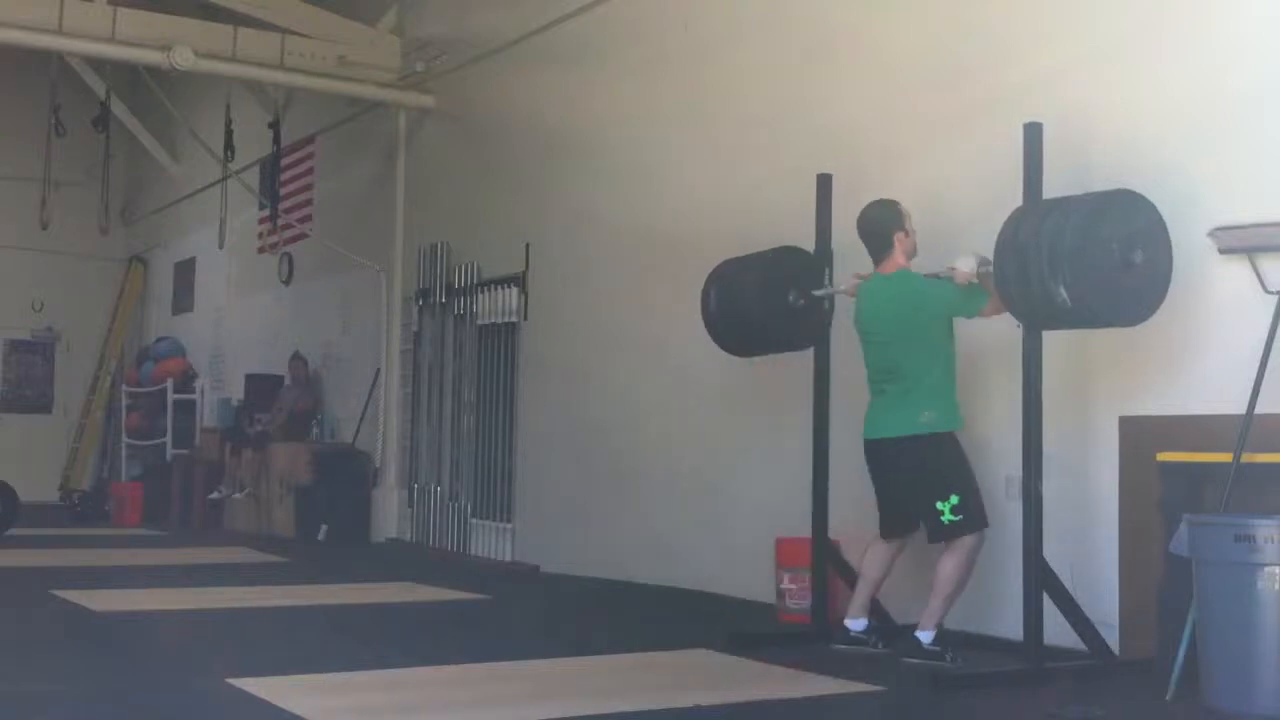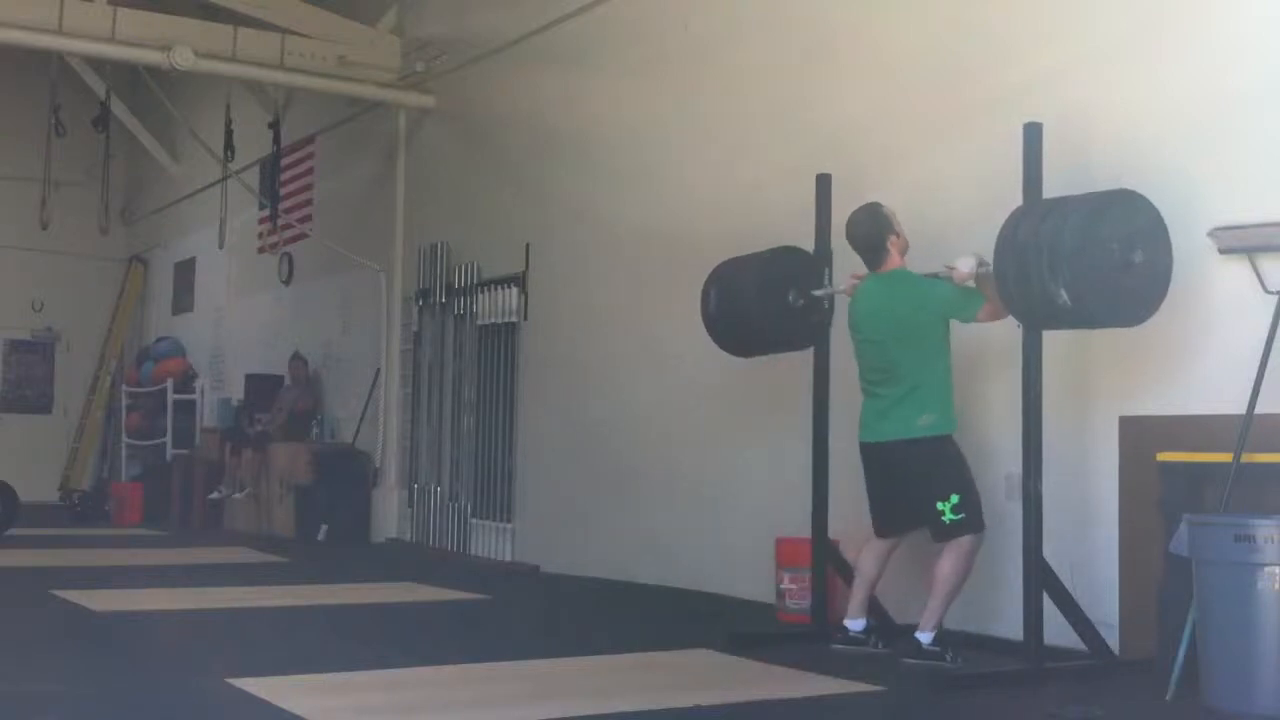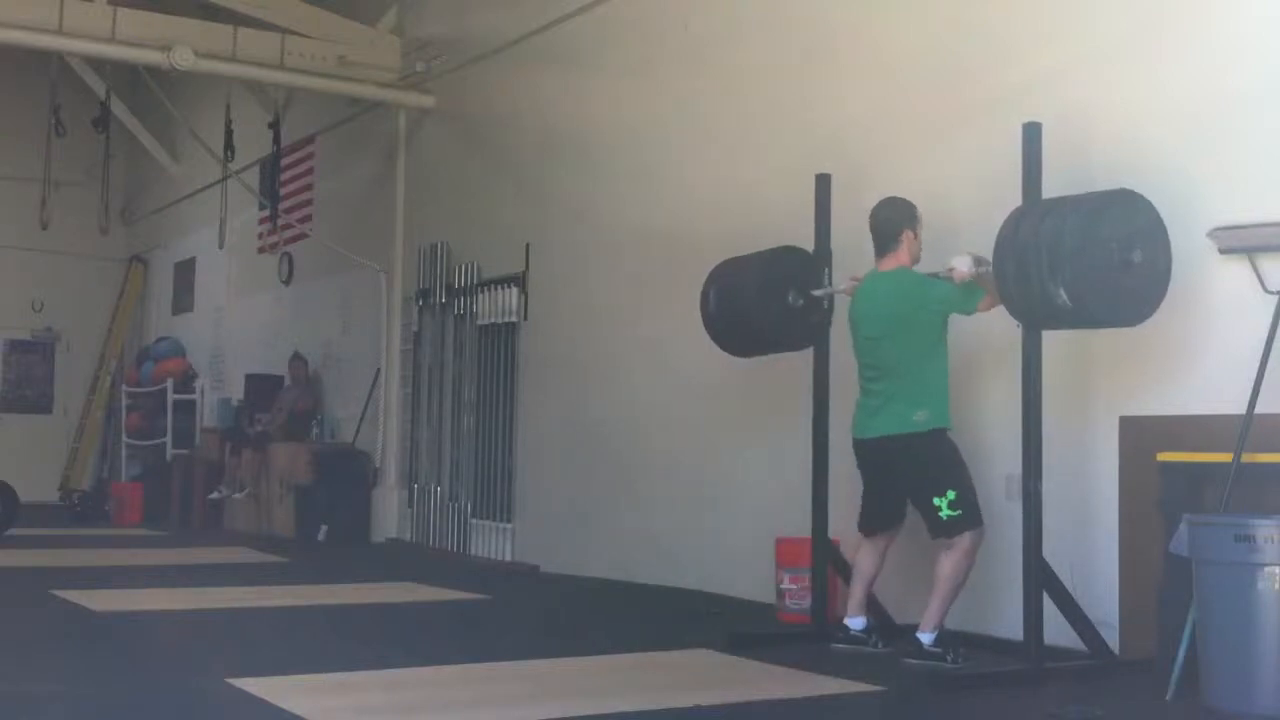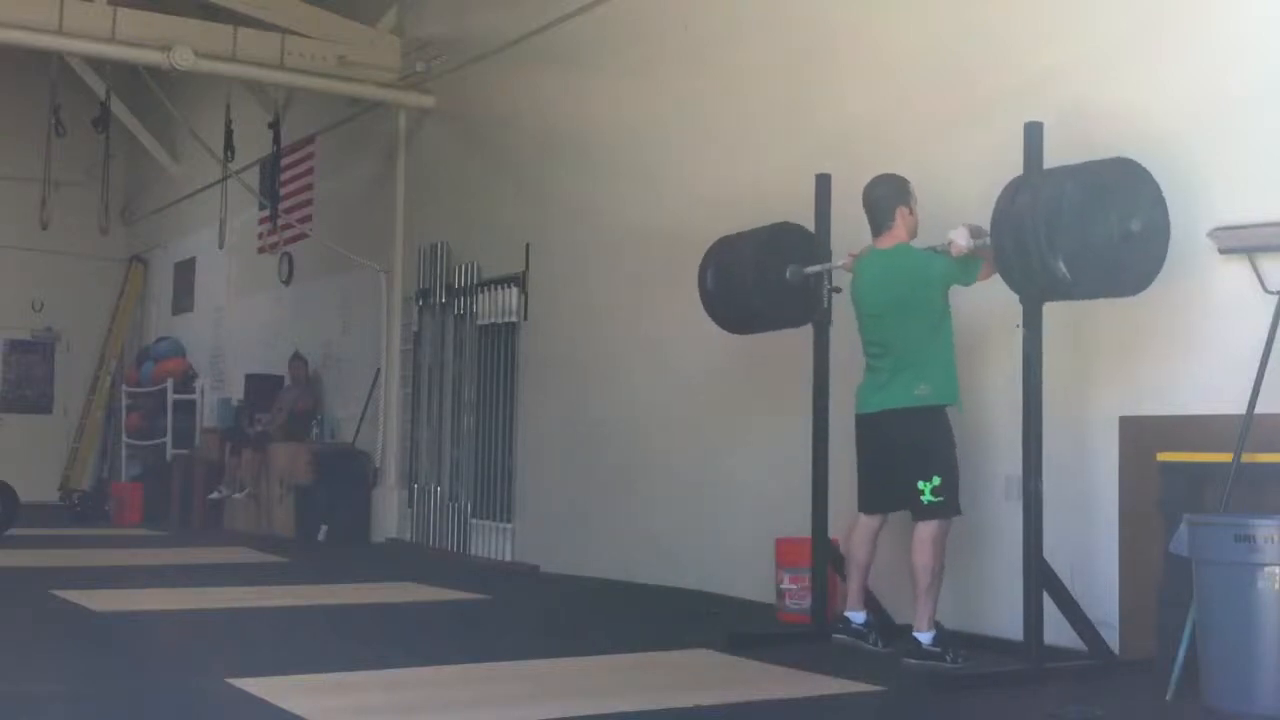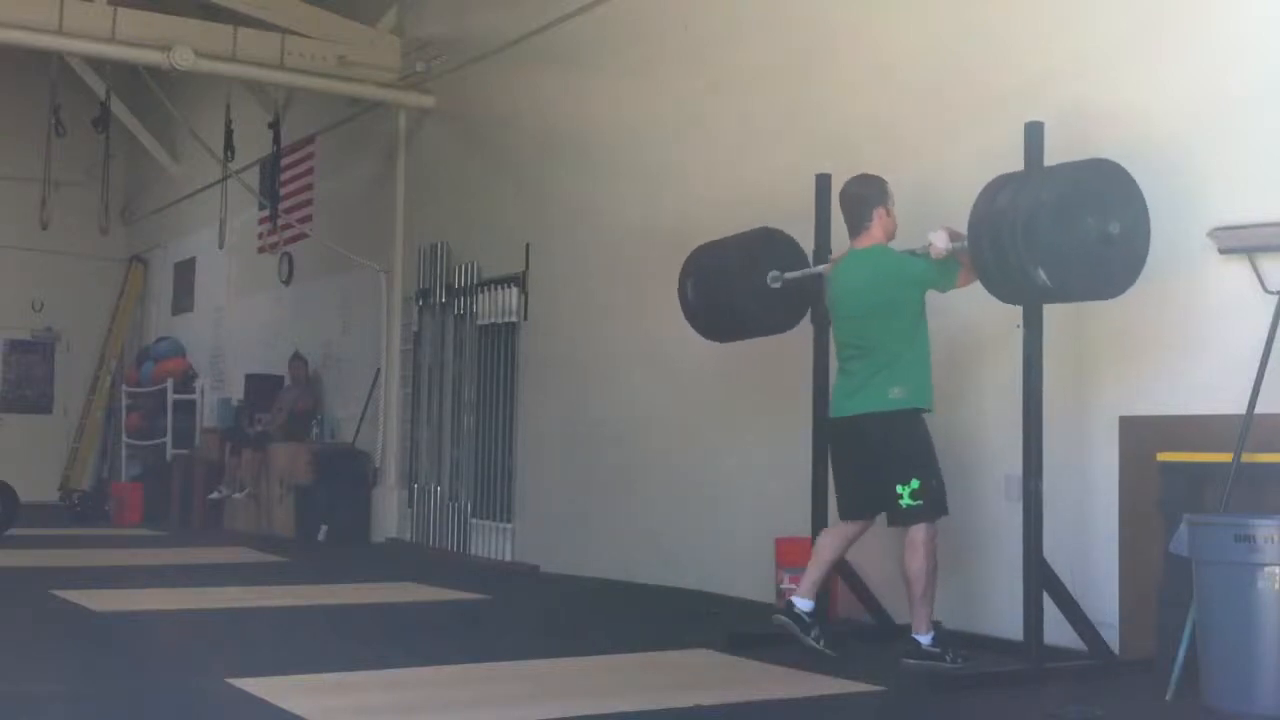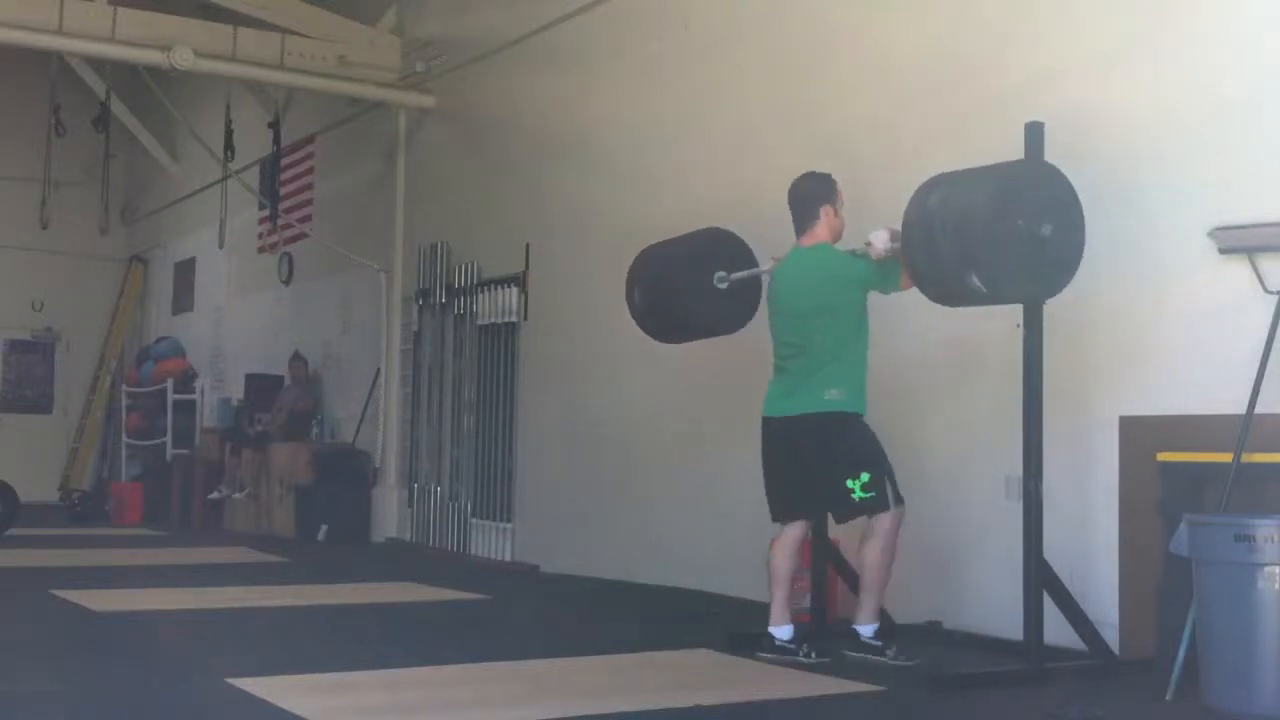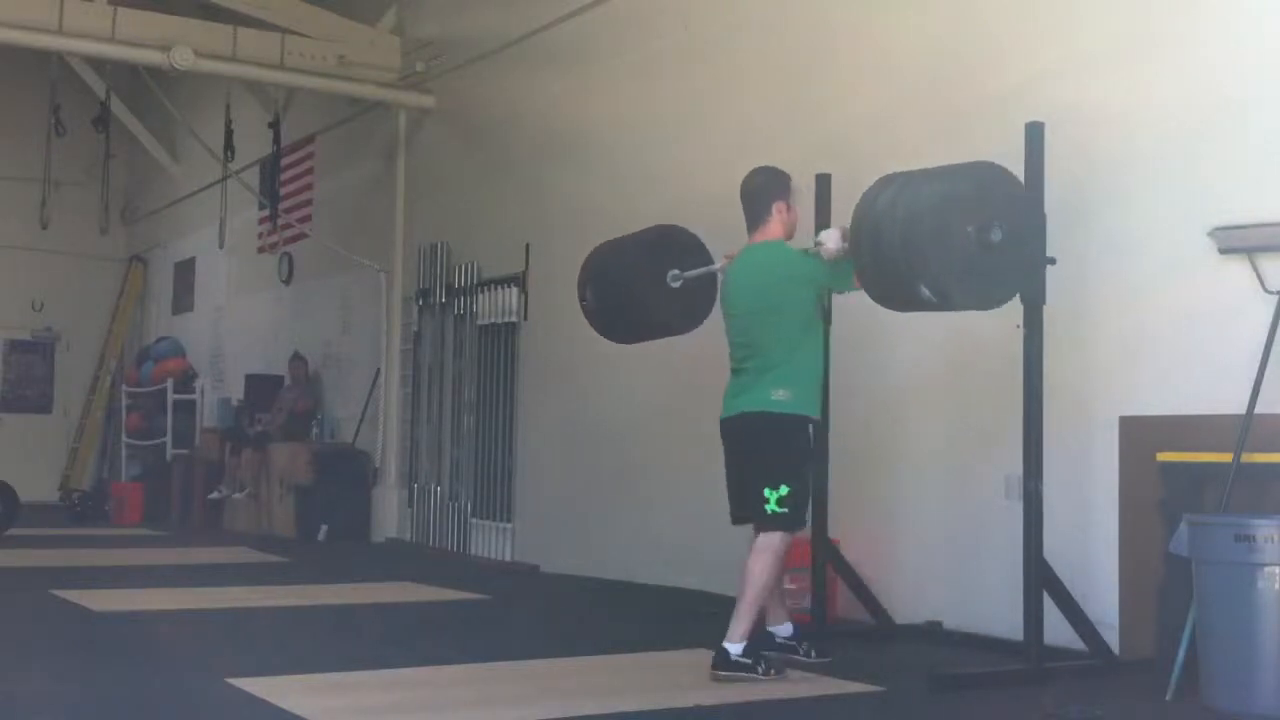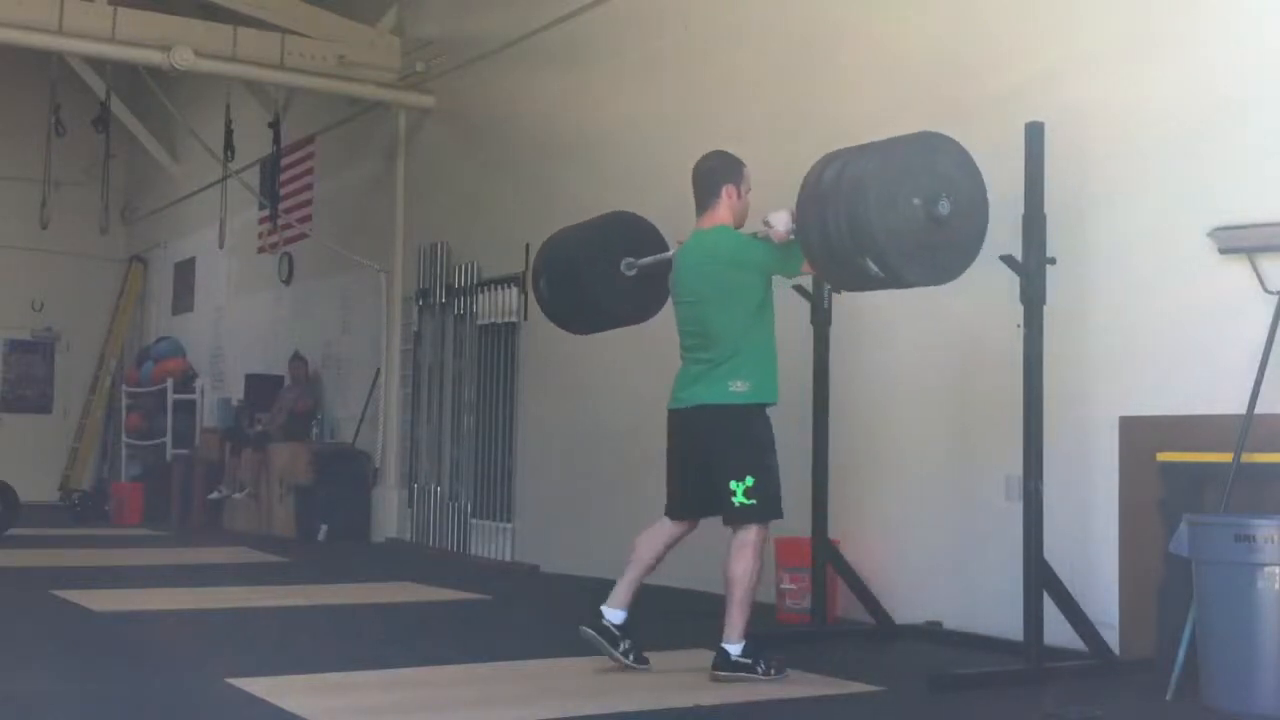
dt=0.4s
person 1, frame 1
left shoulder: (866, 299)
right shoulder: (931, 292)
right elbow: (1000, 304)
right wrist: (977, 275)
left hip: (881, 437)
right hip: (925, 437)
left knee: (893, 534)
right knee: (965, 536)
left ankle: (855, 626)
right ankle: (924, 639)
person 1, frame 2
left shoulder: (860, 300)
right shoulder: (927, 293)
right elbow: (996, 310)
right wrist: (978, 275)
left hip: (876, 438)
right hip: (922, 438)
left knee: (887, 532)
right knee: (964, 536)
left ankle: (853, 626)
right ankle: (924, 639)
person 1, frame 3
left shoulder: (862, 295)
right shoulder: (926, 290)
right elbow: (990, 299)
right wrist: (975, 272)
left hip: (869, 434)
right hip: (916, 434)
left knee: (877, 531)
right knee: (964, 533)
left ankle: (853, 624)
right ankle: (927, 638)
person 1, frame 4
left shoulder: (862, 271)
right shoulder: (926, 264)
right elbow: (989, 265)
right wrist: (973, 242)
left hip: (872, 410)
right hip: (918, 410)
left knee: (870, 514)
right knee: (931, 520)
left ankle: (853, 617)
right ankle: (923, 637)
person 1, frame 5
left shoulder: (837, 275)
right shoulder: (903, 266)
right elbow: (966, 273)
right wrist: (949, 249)
left hip: (845, 414)
right hip: (893, 414)
left knee: (854, 517)
right knee: (920, 524)
left ankle: (799, 605)
right ankle: (923, 640)
person 1, frame 6
left shoulder: (780, 272)
right shoulder: (846, 266)
right elbow: (907, 277)
right wrist: (888, 251)
left hip: (781, 415)
right hip: (829, 414)
left knee: (795, 523)
right knee: (884, 513)
left ankle: (780, 634)
right ankle: (866, 630)
person 1, frame 7
left shoulder: (734, 269)
right shoulder: (797, 265)
right elbow: (861, 280)
right wrist: (840, 250)
left hip: (740, 413)
right hip: (778, 414)
left knee: (768, 526)
right knee: (777, 531)
left ankle: (781, 633)
right ankle: (735, 649)
person 1, frame 8
left shoulder: (684, 256)
right shoulder: (744, 250)
right elbow: (811, 263)
right wrist: (786, 236)
left hip: (689, 406)
right hip: (734, 407)
left knee: (678, 517)
right knee: (752, 525)
left ankle: (611, 615)
right ankle: (735, 651)
